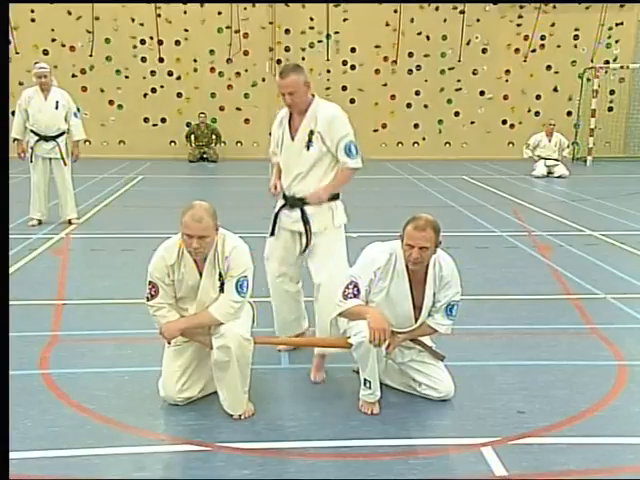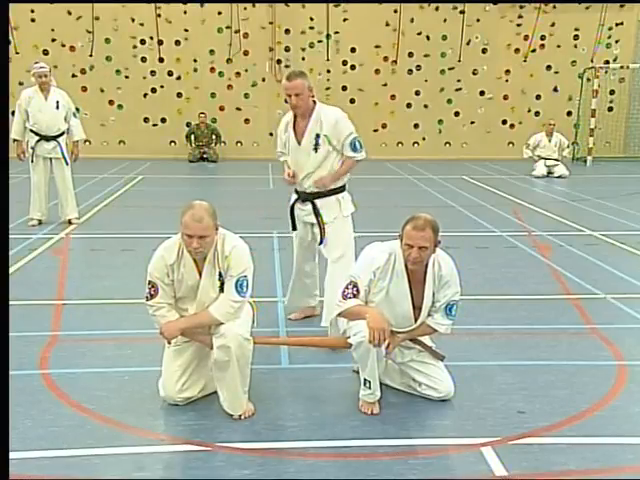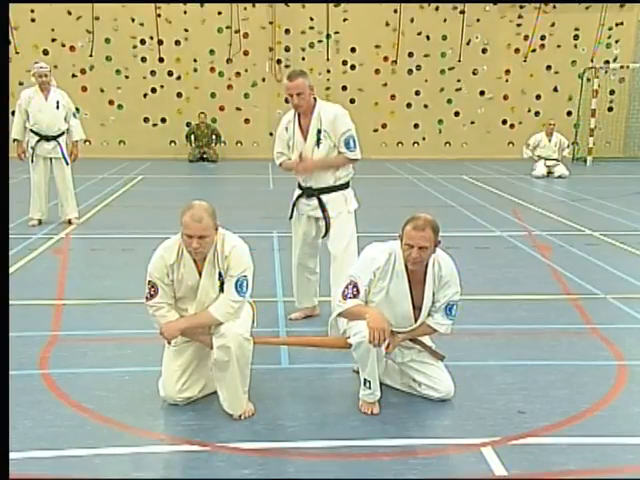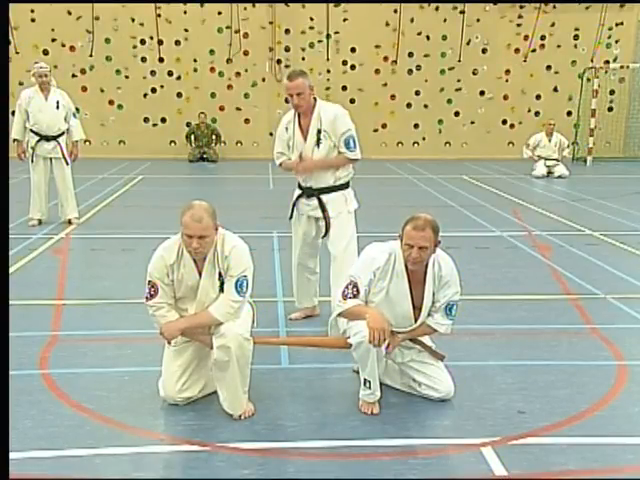
dt=0.5s
person 1, frame 1
left shoulder: (331, 116)
right shoulder: (281, 118)
left elbow: (352, 163)
left wrist: (325, 189)
right wrist: (276, 177)
left hip: (323, 213)
right hip: (289, 210)
left knee: (329, 279)
right knee: (279, 273)
left ankle: (322, 351)
right ankle: (293, 328)
person 1, frame 2
left shoulder: (333, 118)
right shoulder: (286, 123)
left elbow: (356, 154)
left wrist: (329, 178)
right wrist: (288, 170)
left hip: (332, 204)
right hip: (302, 203)
left knee: (339, 261)
right knee: (302, 259)
right ankle: (308, 303)
person 1, frame 3
left shoulder: (335, 114)
right shoulder: (287, 122)
left elbow: (351, 155)
right elbow: (281, 158)
left wrist: (315, 164)
right wrist: (295, 164)
left hip: (336, 198)
right hip: (304, 198)
left knee: (343, 256)
right knee: (303, 255)
right ankle: (308, 304)
person 1, frame 4
left shoulder: (335, 114)
right shoulder: (287, 122)
left elbow: (351, 156)
right elbow: (281, 159)
left wrist: (315, 164)
right wrist: (295, 164)
left hip: (336, 199)
right hip: (305, 198)
left knee: (343, 256)
right knee: (303, 255)
right ankle: (308, 304)
person 2, frame 1
left shoulder: (235, 250)
right shoulder: (164, 256)
left elbow: (231, 305)
right elbow: (160, 308)
left wrist: (181, 324)
right wrist: (206, 340)
left hip: (227, 315)
right hip: (185, 329)
left knee: (233, 338)
right knee: (173, 393)
left ankle: (237, 399)
right ankle: (214, 364)
person 2, frame 2
left shoulder: (235, 249)
right shoulder: (164, 255)
left elbow: (231, 305)
right elbow: (159, 308)
left wrist: (181, 324)
right wrist: (205, 340)
left hip: (227, 314)
right hip: (185, 327)
left knee: (232, 338)
right knee: (173, 394)
left ankle: (238, 399)
right ankle: (214, 365)
person 2, frame 3
left shoulder: (235, 250)
right shoulder: (164, 255)
left elbow: (230, 305)
right elbow: (159, 308)
left wrist: (182, 324)
right wrist: (205, 339)
left hip: (227, 314)
right hip: (186, 328)
left knee: (233, 337)
right knee: (173, 394)
left ankle: (238, 400)
right ankle: (214, 365)
person 2, frame 4
left shoulder: (235, 249)
right shoulder: (165, 255)
left elbow: (231, 305)
right elbow: (159, 308)
left wrist: (182, 324)
right wrist: (205, 340)
left hip: (227, 314)
right hip: (185, 326)
left knee: (233, 338)
right knee: (173, 394)
left ankle: (238, 399)
right ankle: (218, 368)
person 3, frame 1
left shoulder: (446, 268)
right shoulder: (377, 256)
left elbow: (441, 320)
right elbow: (344, 304)
left wrist: (402, 337)
right wrist: (371, 312)
left hip: (411, 339)
right hip: (370, 325)
left knee: (443, 390)
right knee: (366, 334)
left ankle: (378, 368)
right ankle: (369, 393)
person 3, frame 2
left shoulder: (445, 268)
right shoulder: (376, 255)
left elbow: (441, 320)
right elbow: (343, 304)
left wrist: (401, 337)
right wrist: (370, 313)
left hip: (410, 338)
right hip: (370, 325)
left knee: (443, 390)
right knee: (366, 334)
left ankle: (376, 368)
right ankle: (369, 393)
person 3, frame 3
left shoulder: (445, 268)
right shoulder: (376, 256)
left elbow: (441, 319)
right elbow: (344, 304)
left wrist: (402, 336)
right wrist: (371, 313)
left hip: (410, 339)
right hip: (369, 324)
left knee: (443, 390)
right knee: (366, 334)
left ankle: (377, 368)
right ankle: (369, 393)
person 3, frame 4
left shoulder: (445, 268)
right shoulder: (376, 256)
left elbow: (440, 320)
right elbow: (344, 304)
left wrist: (402, 336)
right wrist: (371, 313)
left hip: (410, 338)
right hip: (370, 324)
left knee: (443, 390)
right knee: (366, 334)
left ankle: (377, 369)
right ankle: (369, 393)
person 4, frame 1
left shoulder: (63, 95)
right shoulder: (27, 95)
left elbow: (74, 119)
right elbow: (20, 119)
left wrist: (75, 144)
right wrist: (19, 142)
left hip: (58, 143)
right hip: (37, 143)
left knee: (64, 180)
right knee: (38, 181)
left ankle: (70, 214)
right ankle: (37, 215)
person 4, frame 2
left shoulder: (62, 95)
right shoulder: (26, 95)
left elbow: (73, 119)
right elbow: (19, 120)
left wrist: (75, 144)
right wrist: (19, 143)
left hip: (58, 143)
right hip: (37, 143)
left knee: (65, 180)
right knee: (38, 181)
left ankle: (70, 214)
right ankle: (37, 215)
person 4, frame 3
left shoulder: (61, 95)
right shoulder: (27, 95)
left elbow: (72, 119)
right elbow: (20, 120)
left wrist: (75, 144)
right wrist: (19, 144)
left hip: (58, 143)
right hip: (36, 144)
left knee: (65, 180)
right knee: (38, 181)
left ankle: (70, 214)
right ankle: (37, 215)
person 4, frame 4
left shoulder: (61, 95)
right shoulder: (27, 95)
left elbow: (72, 120)
right elbow: (20, 121)
left wrist: (75, 144)
right wrist: (19, 144)
left hip: (58, 143)
right hip: (37, 143)
left knee: (65, 180)
right knee: (38, 181)
left ankle: (70, 214)
right ankle: (36, 215)
